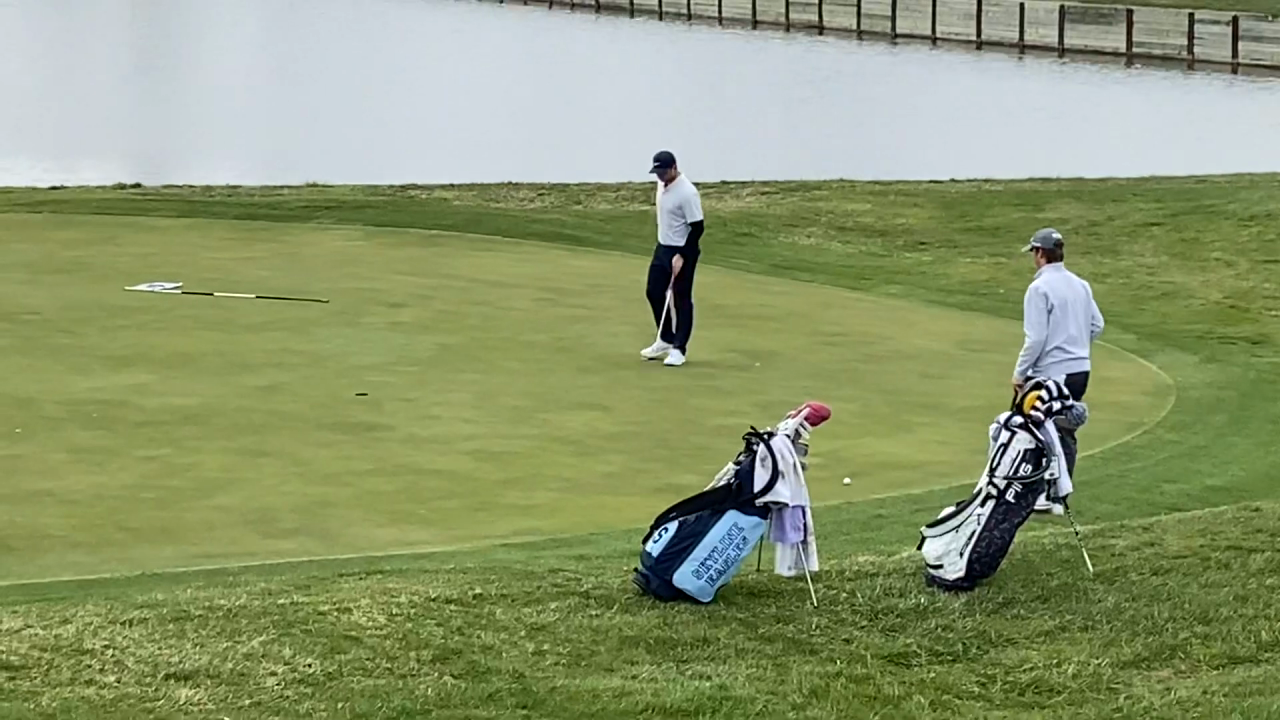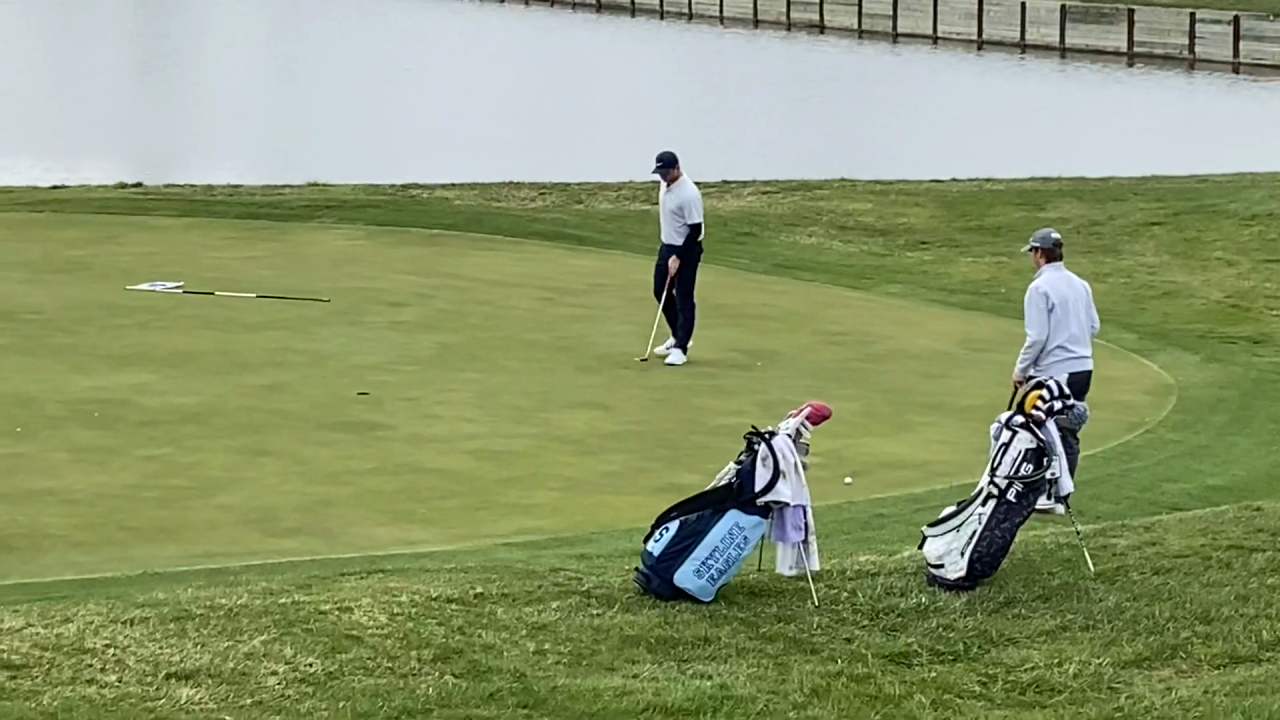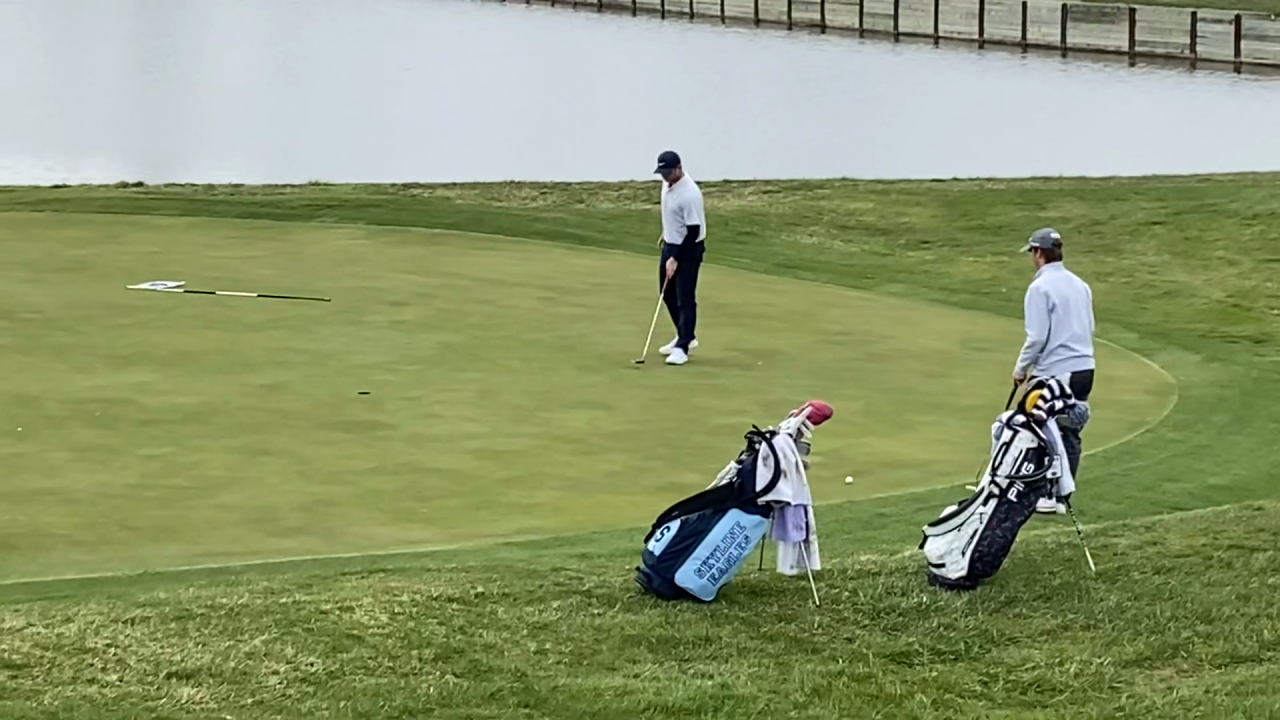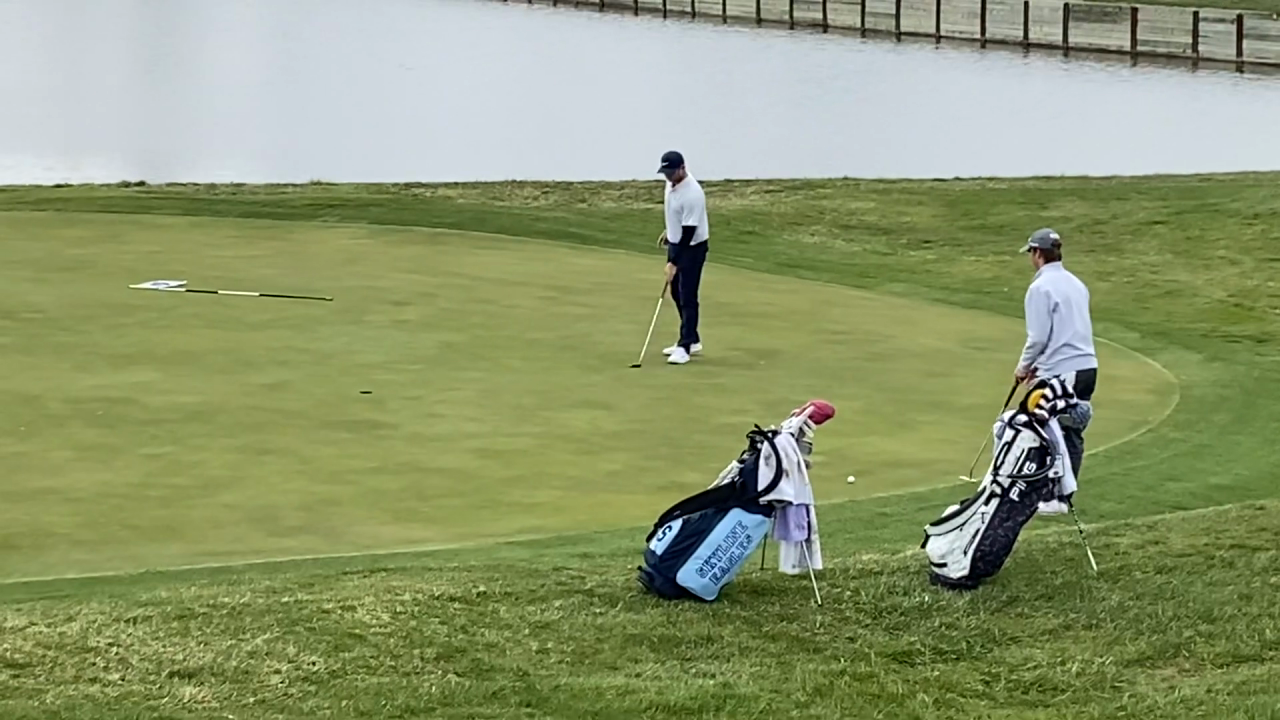
dt=0.1s
person 1, frame 1
left shoulder: (1039, 288)
right shoulder: (1081, 285)
left elbow: (1036, 338)
right elbow: (1096, 325)
left wrist: (1020, 372)
left hip: (1050, 373)
right hip: (1079, 370)
right knee: (1065, 434)
left ankle: (1045, 496)
person 1, frame 2
left shoulder: (1040, 287)
right shoulder: (1080, 284)
left elbow: (1037, 337)
right elbow: (1093, 326)
left wrist: (1020, 369)
left hip: (1051, 373)
right hip: (1082, 370)
right knee: (1068, 434)
person 1, frame 3
left shoulder: (1040, 287)
right shoulder: (1079, 284)
left elbow: (1037, 336)
right elbow: (1089, 327)
left wrist: (1022, 367)
left hip: (1054, 373)
right hip: (1083, 369)
right knee: (1069, 434)
left ankle: (1047, 496)
right ankle: (1060, 497)
person 1, frame 4
left shoulder: (1040, 287)
right shoulder: (1076, 283)
left elbow: (1038, 337)
left wrist: (1024, 365)
left hip: (1057, 373)
right hip: (1086, 368)
right knee: (1072, 434)
left ankle: (1050, 497)
right ankle: (1063, 497)
person 2, frame 1
left shoulder: (687, 192)
right shoulder: (662, 184)
left elbow: (697, 228)
left wrist: (681, 255)
left hip: (683, 252)
right hip: (663, 248)
left knee: (681, 301)
right knee: (654, 293)
left ankle: (678, 349)
right ankle: (667, 340)
person 2, frame 2
left shoulder: (689, 193)
right shoulder: (665, 184)
left elbow: (696, 229)
left wrist: (678, 257)
left hip: (685, 252)
right hip: (667, 247)
left knee: (684, 300)
right knee: (661, 292)
left ankle: (680, 348)
right ankle: (678, 337)
person 2, frame 3
left shoulder: (690, 193)
right shoulder: (668, 183)
left elbow: (693, 231)
left wrist: (676, 259)
left hip: (688, 250)
right hip: (671, 246)
left knee: (685, 298)
right knee: (668, 294)
left ankle: (682, 347)
right ankle: (686, 337)
person 2, frame 4
left shoulder: (692, 194)
right shoulder: (671, 183)
left elbow: (689, 232)
left wrist: (673, 262)
right wrist: (667, 230)
left hip: (692, 249)
right hip: (675, 245)
left knee: (688, 298)
right knee: (677, 294)
left ankle: (684, 347)
right ankle: (692, 339)
